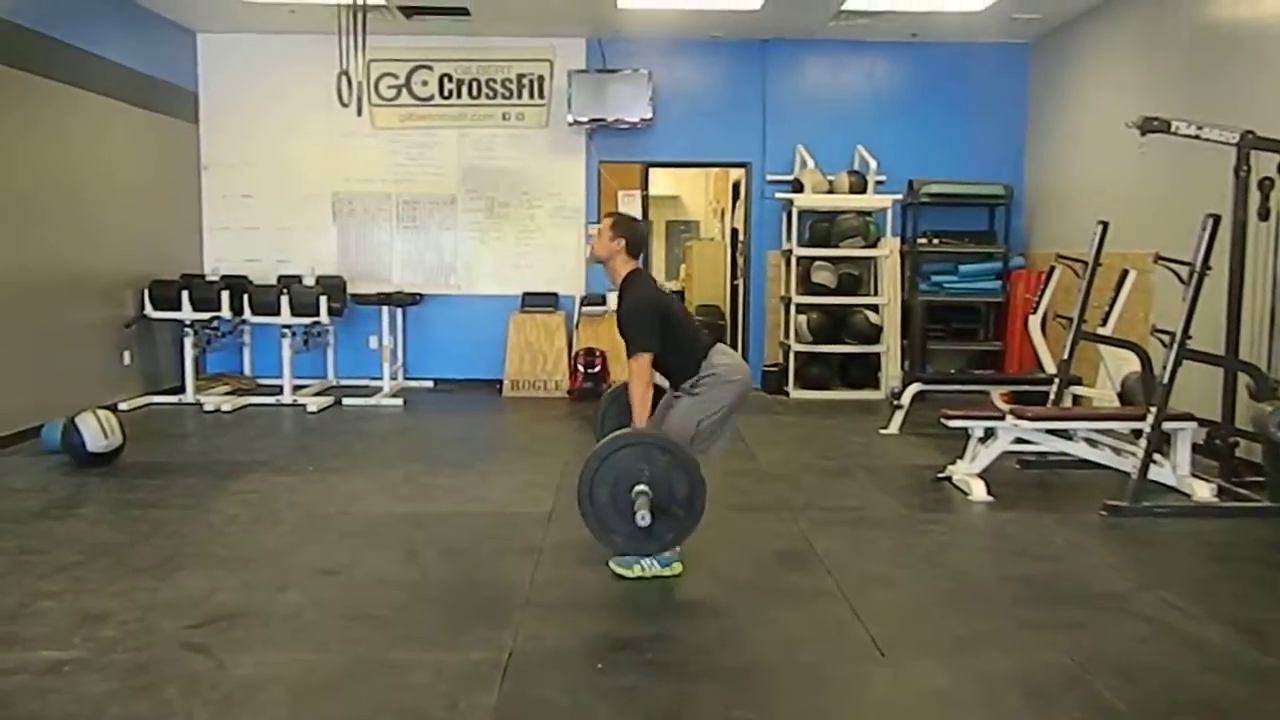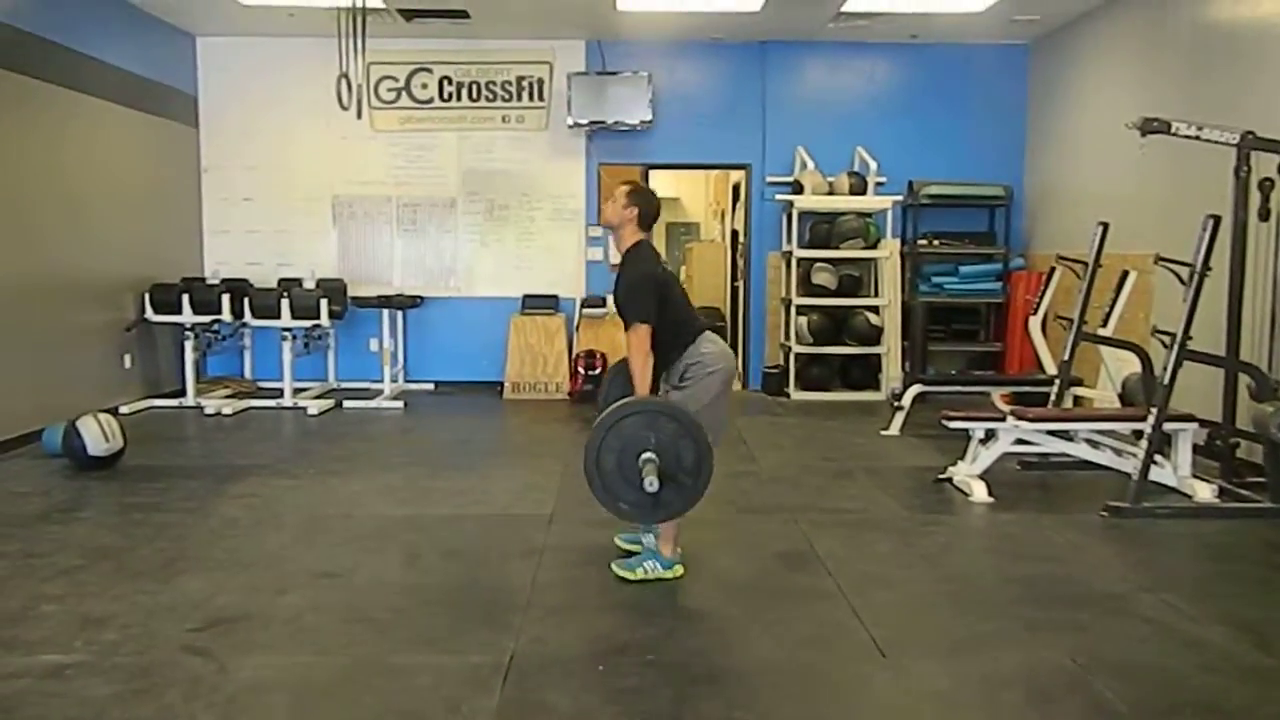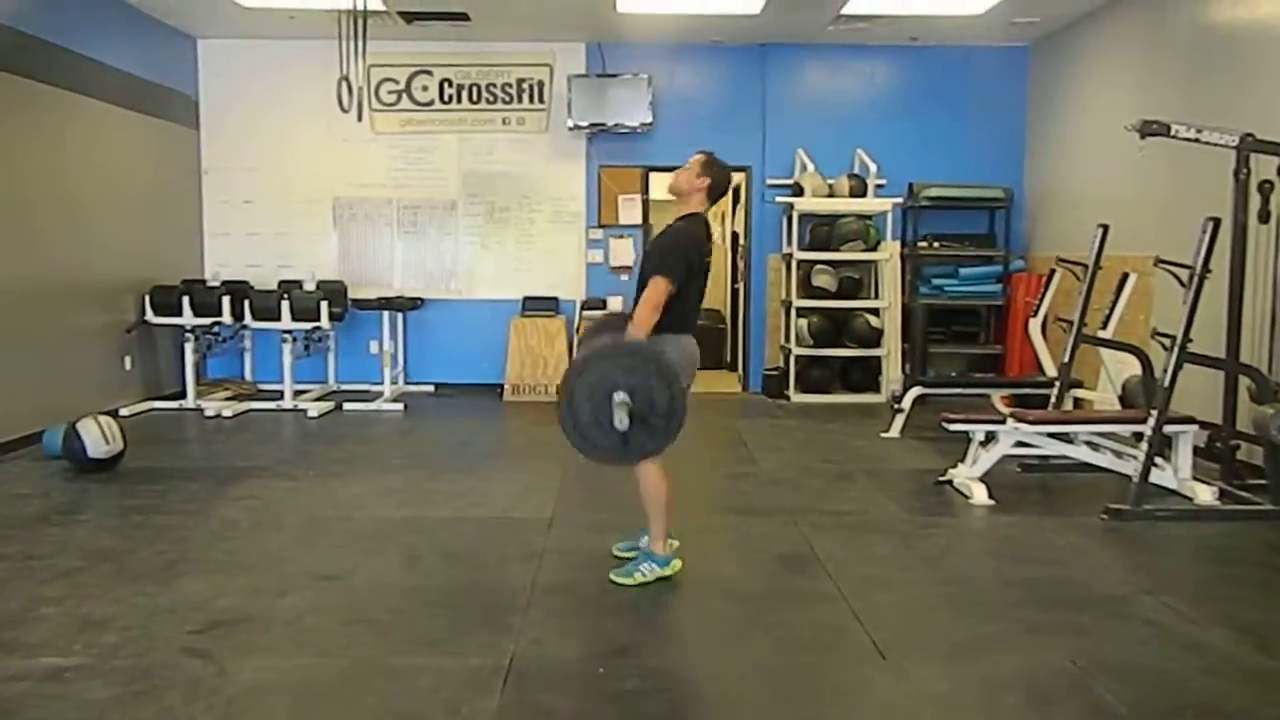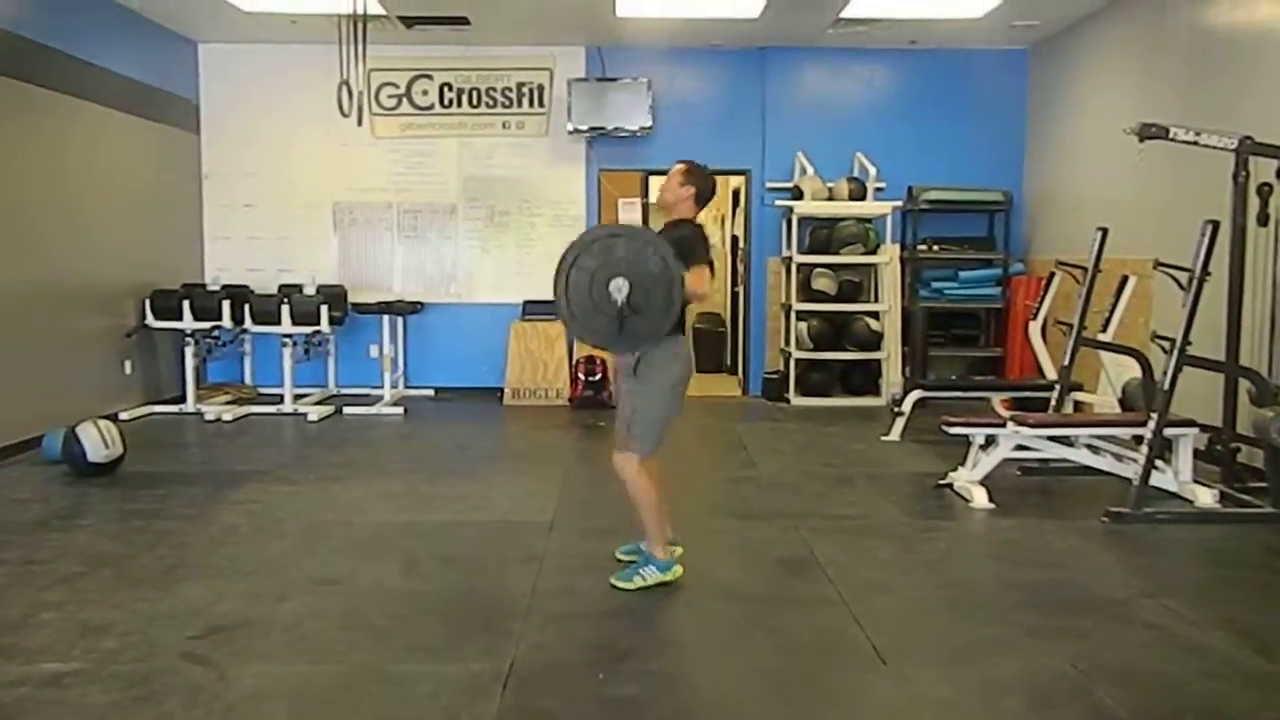
dt=0.2s
person 1, frame 1
left shoulder: (637, 299)
right shoulder: (638, 289)
left elbow: (640, 372)
right elbow: (643, 367)
left hip: (717, 376)
right hip: (704, 372)
left ankle: (662, 555)
person 1, frame 2
left shoulder: (636, 270)
right shoulder: (640, 261)
left elbow: (640, 342)
right elbow: (644, 337)
right wrist: (642, 400)
left hip: (702, 363)
right hip: (691, 359)
left ankle: (665, 556)
right ankle: (659, 533)
person 1, frame 3
left shoulder: (687, 234)
right shoulder: (686, 230)
left elbow: (655, 296)
left hip: (665, 350)
right hip: (659, 347)
left knee: (644, 453)
left ankle: (658, 553)
right ankle: (655, 535)
person 1, frame 4
left shoulder: (687, 236)
right shoulder: (671, 235)
left elbow: (701, 285)
left hip: (659, 360)
right hip: (645, 358)
left knee: (628, 460)
right knee: (636, 456)
left ankle: (660, 559)
right ankle: (660, 538)
